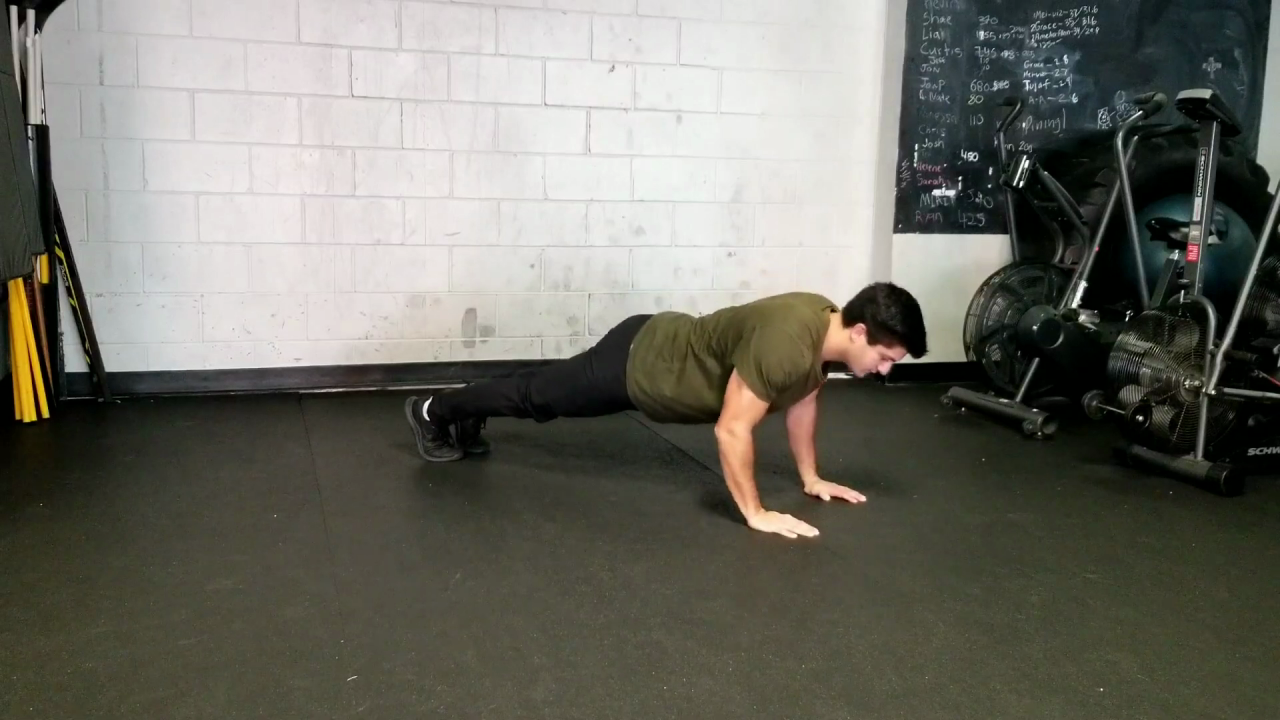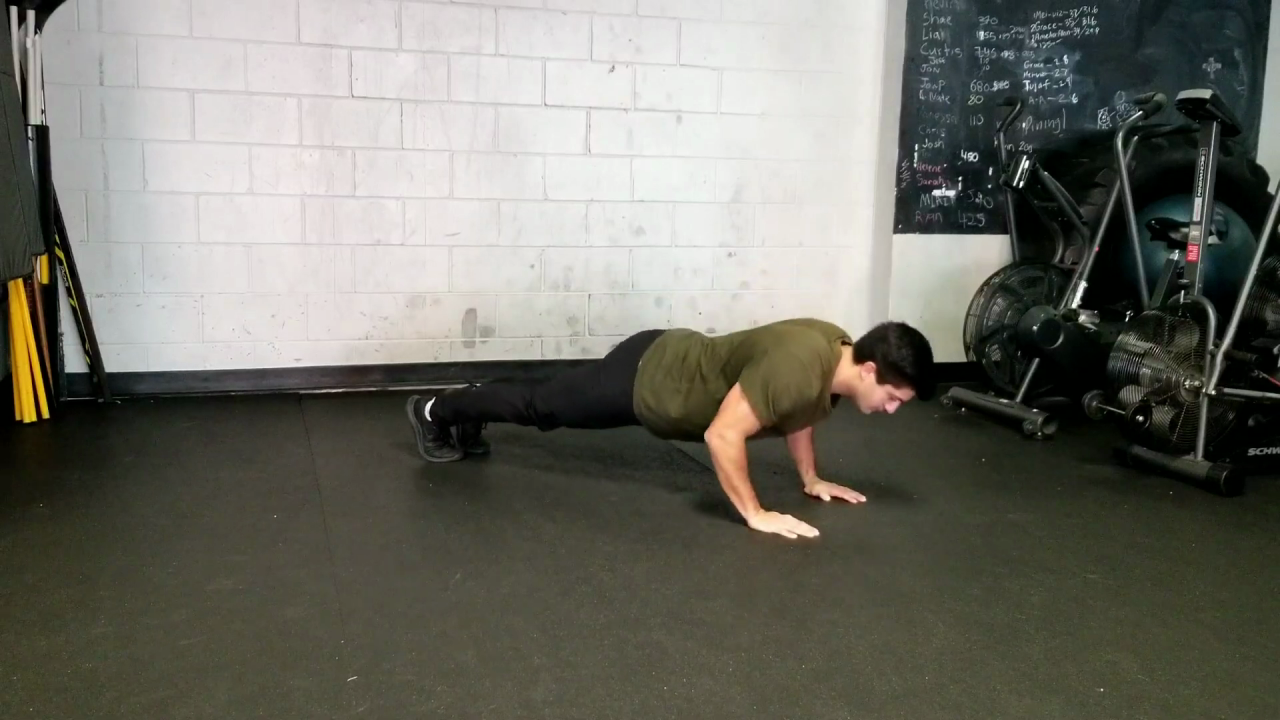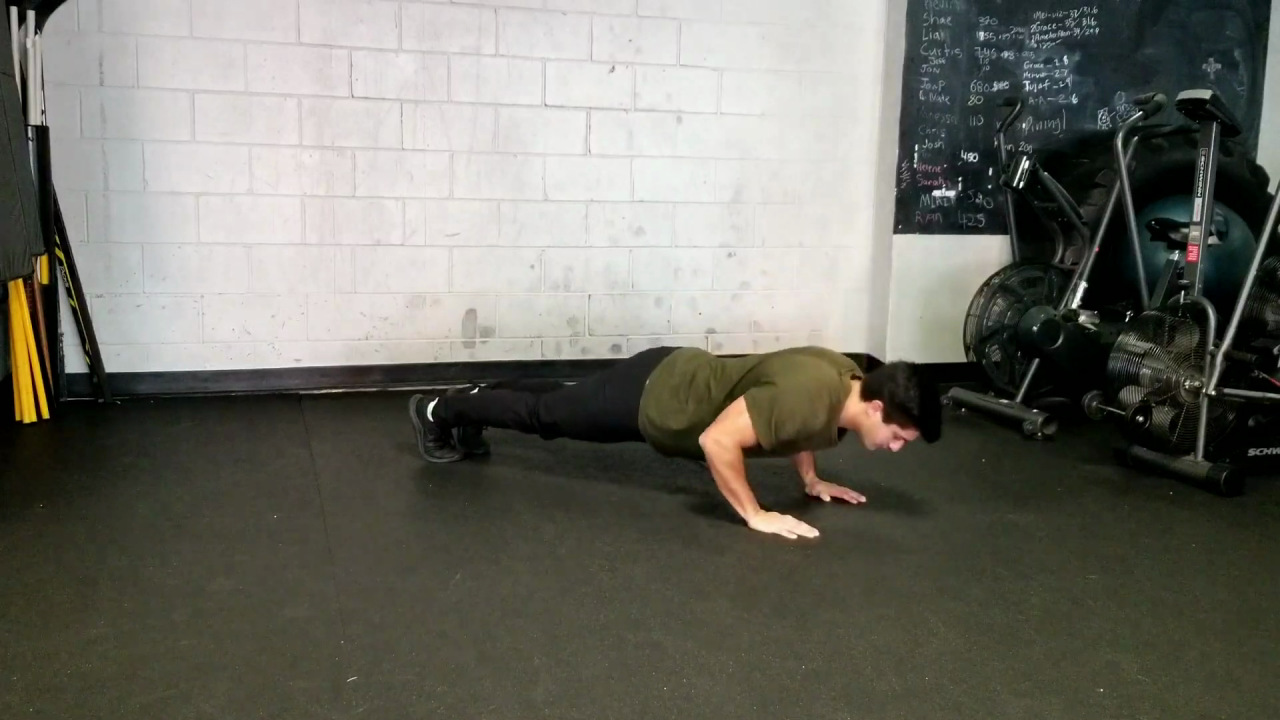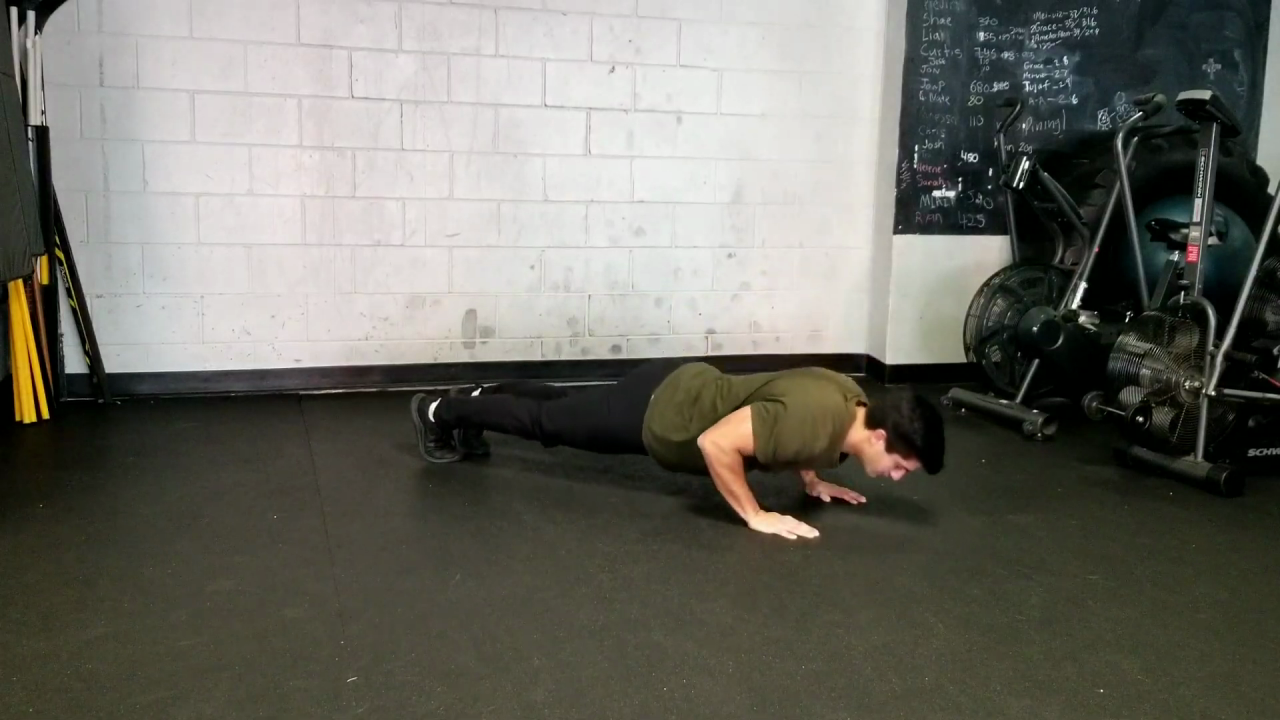
dt=0.3s
person 1, frame 1
left shoulder: (825, 326)
right shoulder: (786, 344)
left elbow: (801, 402)
right elbow: (732, 429)
left wrist: (810, 478)
right wrist: (755, 513)
left hip: (662, 348)
right hip: (638, 365)
left knee: (549, 394)
right knee: (536, 398)
left ankle: (465, 412)
right ankle: (434, 411)
person 1, frame 2
left shoulder: (836, 350)
right shoulder: (799, 369)
left elbow: (797, 412)
right elbow: (722, 435)
left wrist: (810, 479)
right wrist: (755, 514)
left hip: (674, 362)
right hip: (646, 381)
left knee: (552, 402)
right knee: (540, 407)
left ankle: (471, 400)
right ankle: (435, 411)
person 1, frame 3
left shoulder: (846, 379)
right shoulder: (808, 396)
right elbow: (717, 440)
left wrist: (811, 480)
right wrist: (755, 515)
left hip: (681, 376)
right hip: (653, 399)
left knee: (557, 406)
right knee: (545, 415)
left ankle: (470, 403)
right ankle: (438, 412)
person 1, frame 4
left shoulder: (851, 399)
right shoulder: (816, 422)
right elbow: (715, 443)
left wrist: (810, 477)
right wrist: (754, 516)
left hip: (687, 387)
right hip: (659, 415)
left knee: (566, 407)
right knee: (546, 423)
left ankle: (478, 397)
right ankle: (439, 412)
